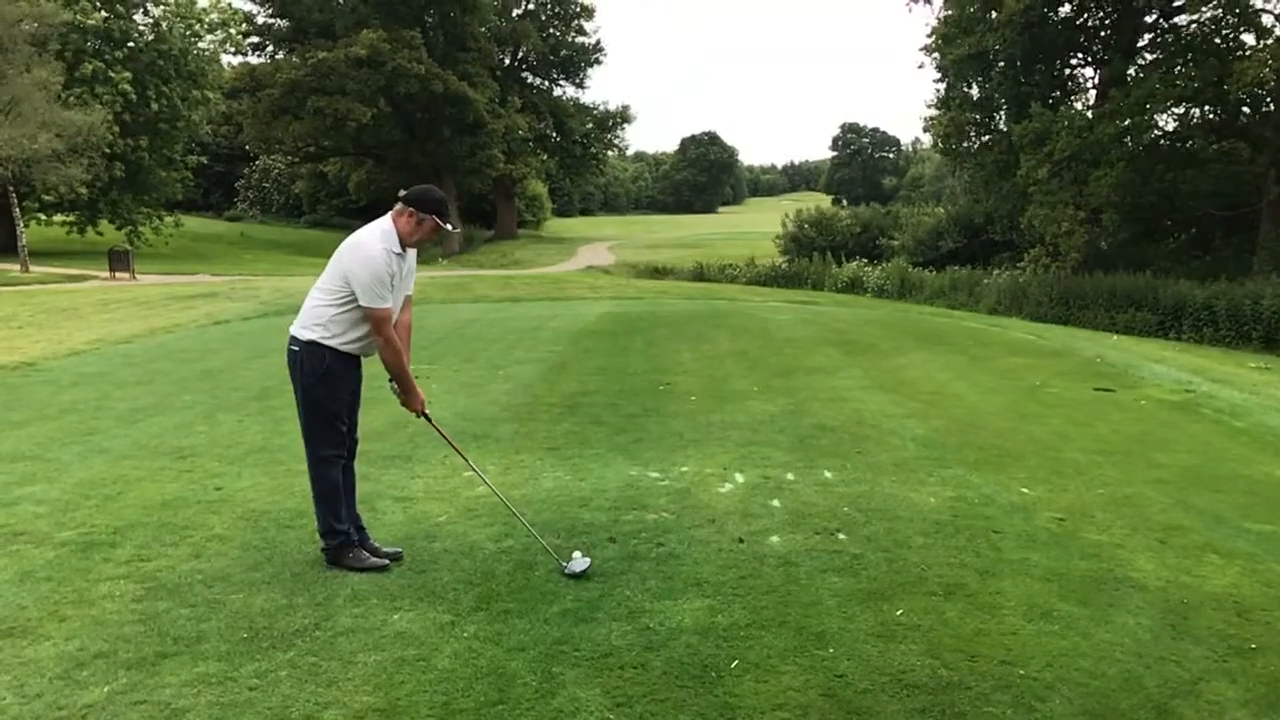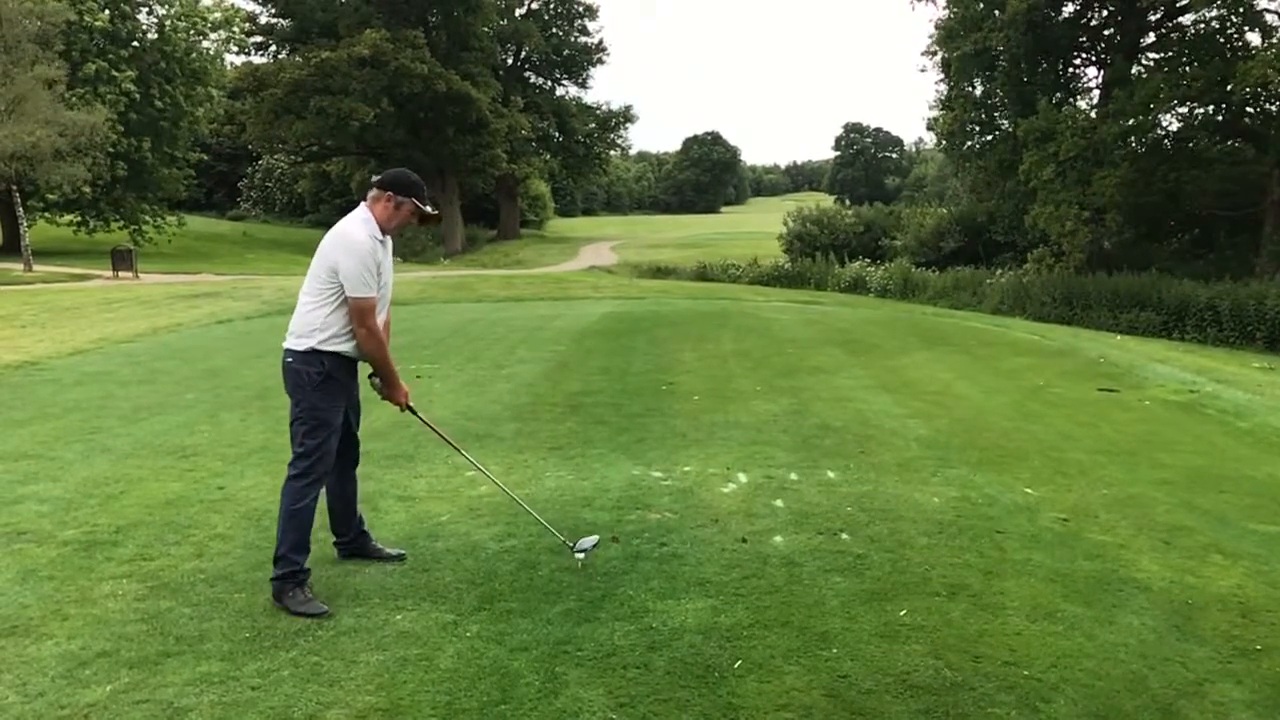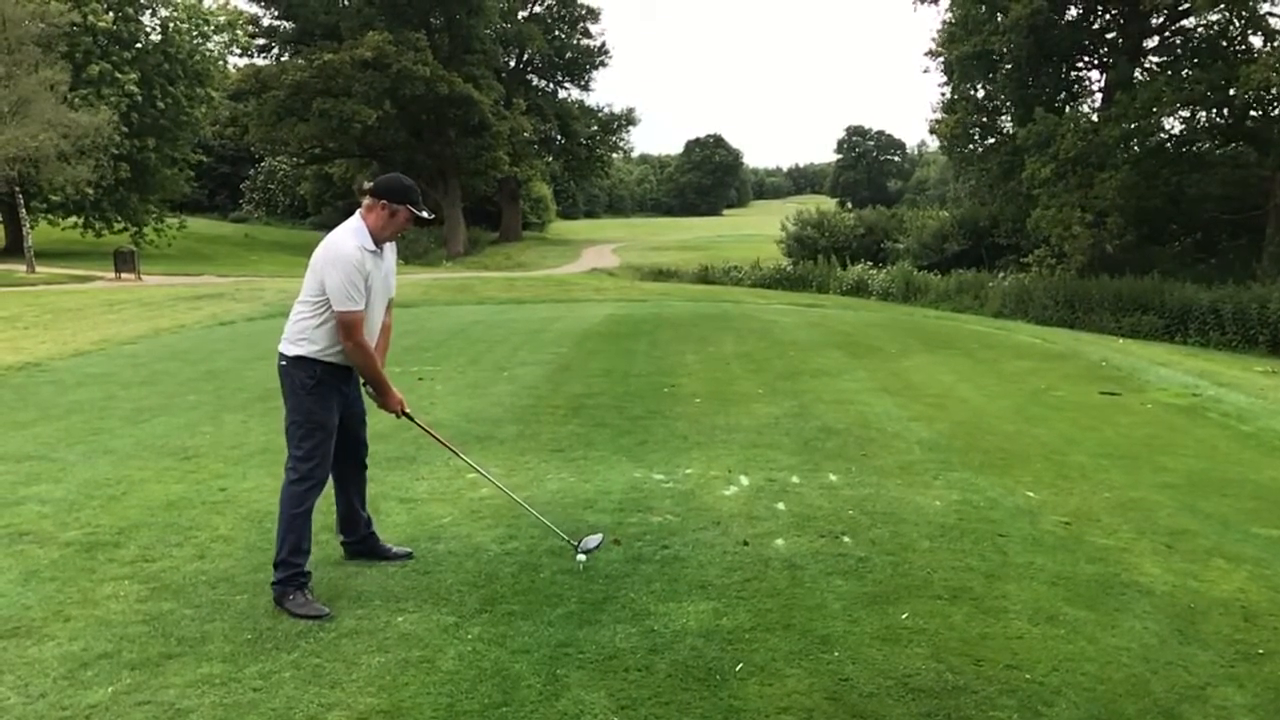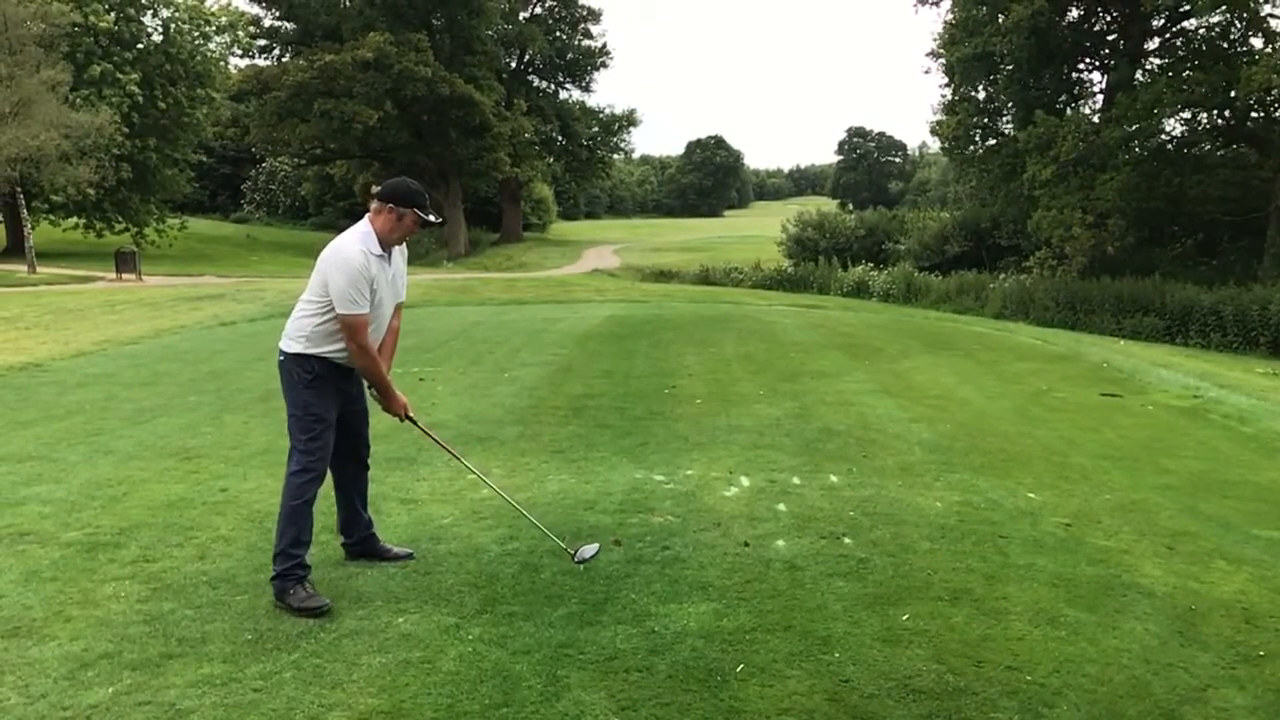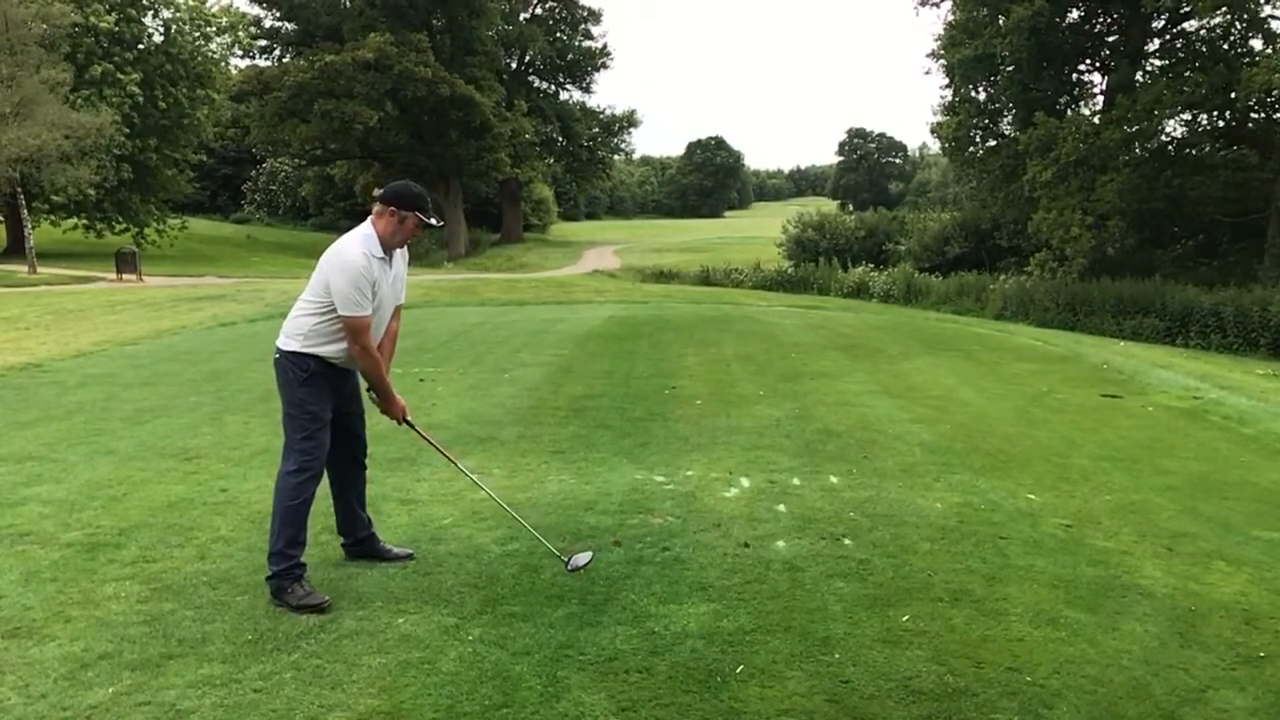
dt=1s
person 1, frame 1
left shoulder: (405, 247)
right shoulder: (373, 252)
left elbow: (402, 314)
right elbow: (383, 334)
left wrist: (404, 377)
right wrist: (409, 388)
left hip: (343, 353)
right hip: (317, 351)
left knee: (344, 449)
right knee: (327, 451)
left ankle: (352, 536)
right ankle: (338, 544)
person 1, frame 2
left shoulder: (377, 236)
right shoulder: (357, 240)
left elbow: (380, 315)
right elbow: (365, 326)
left wrist: (384, 374)
right wrist: (393, 381)
left hip: (337, 361)
right hip: (315, 362)
left knee: (344, 456)
right knee: (311, 465)
left ankle: (351, 538)
right ankle: (288, 577)
person 1, frame 3
left shoulder: (385, 246)
right shoulder: (346, 252)
left elbow: (383, 314)
right elbow: (352, 338)
left wrist: (377, 375)
right wrist: (385, 390)
left hip: (342, 367)
right hip: (310, 367)
left knee: (352, 457)
right knee: (308, 470)
left ankle: (359, 538)
right ankle: (289, 582)
person 1, frame 4
left shoulder: (396, 250)
right shoulder: (351, 256)
left elbow: (391, 317)
right elbow: (358, 341)
left wrist: (383, 377)
right wrist: (388, 393)
left hip: (344, 365)
right hip: (309, 363)
left knee: (354, 455)
right knee: (309, 464)
left ankle: (359, 538)
right ankle: (289, 577)
person 1, frame 5
left shoulder: (397, 253)
right shoulder: (354, 258)
left elbow: (390, 320)
right elbow: (361, 343)
left wrist: (382, 381)
right wrist: (388, 397)
left hip: (339, 365)
right hip: (305, 362)
left knee: (350, 455)
right knee: (305, 463)
left ankle: (359, 539)
right ankle: (285, 575)
